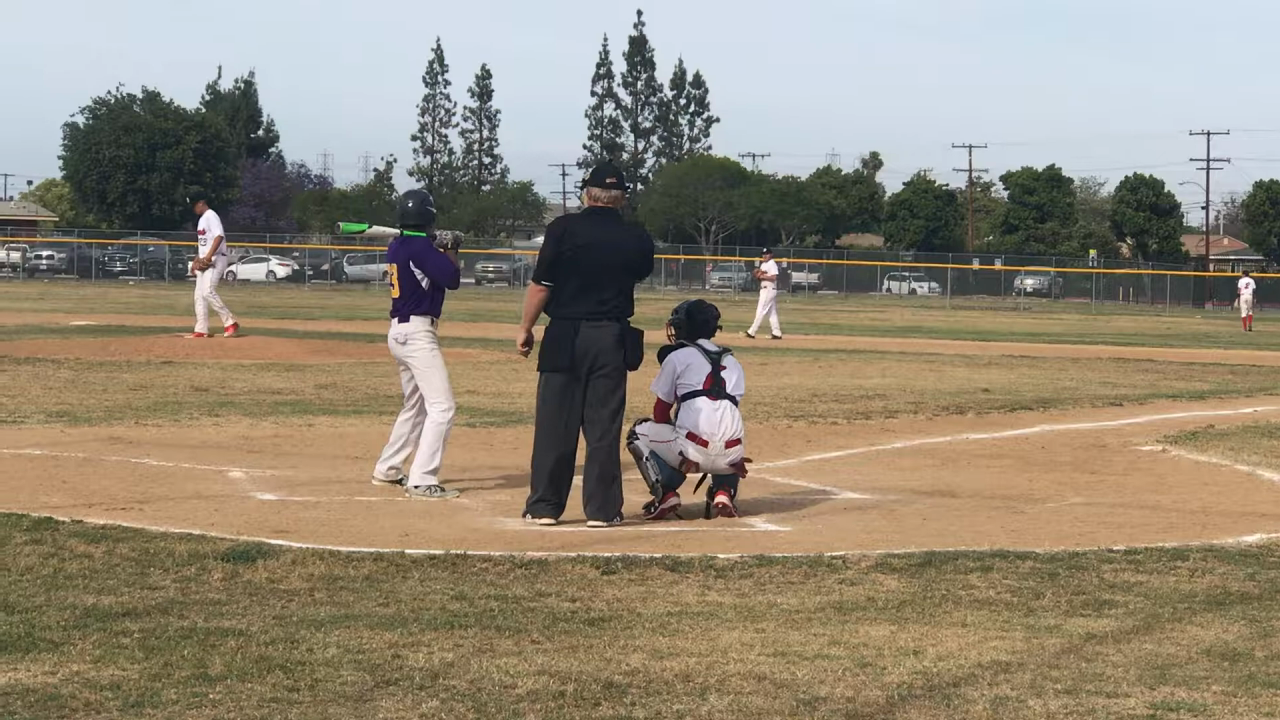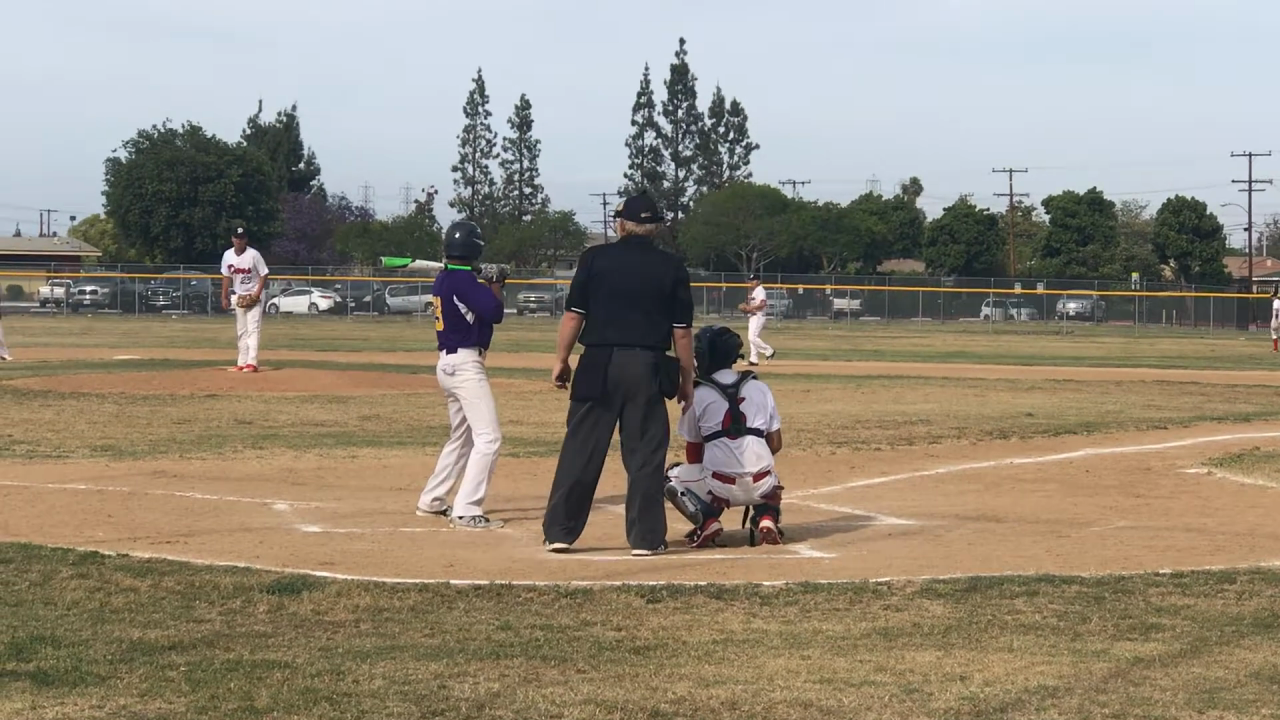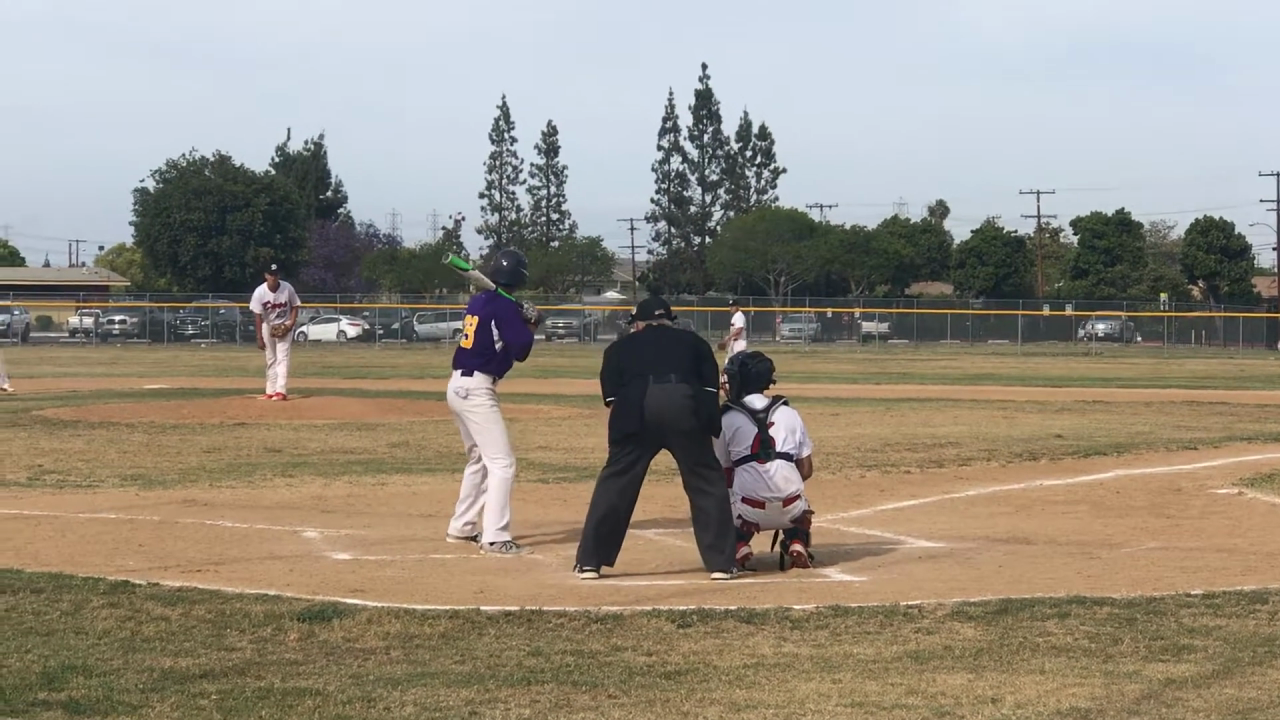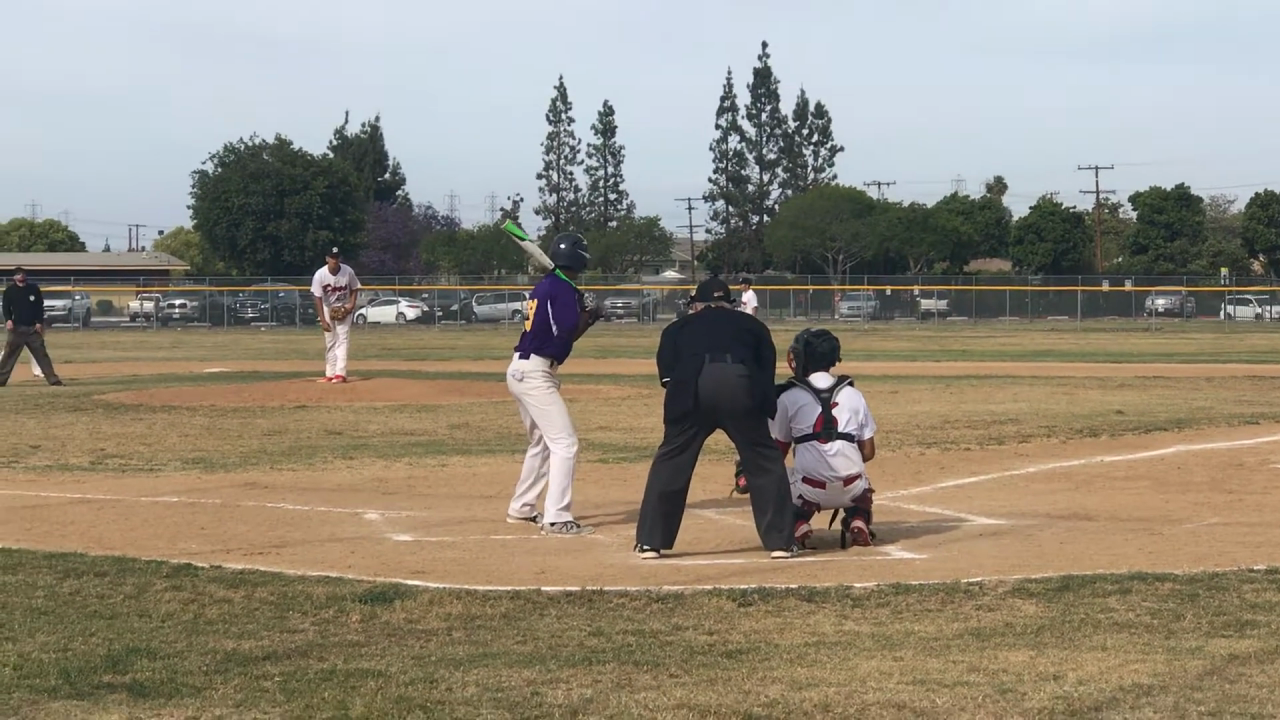
dt=1s
person 1, frame 1
left shoulder: (564, 228)
right shoulder: (638, 239)
left elbow: (541, 286)
left wrist: (525, 329)
left hip: (565, 336)
right hip: (612, 339)
left knee: (555, 423)
right knee: (605, 427)
left ankle: (544, 505)
right ankle: (602, 509)
person 1, frame 2
left shoulder: (596, 257)
right shoulder: (672, 267)
left elbow: (574, 315)
right elbow: (682, 331)
left wrist: (562, 360)
right wrist: (686, 379)
left hip: (599, 366)
right hip: (647, 368)
left knee: (581, 451)
right knee: (646, 456)
left ankle: (560, 531)
right ankle: (645, 537)
person 1, frame 3
left shoulder: (619, 347)
right shoulder: (693, 341)
left elbow: (614, 401)
right elbow: (710, 390)
left wrist: (620, 449)
left hip: (636, 406)
right hip: (686, 402)
left knee: (615, 481)
right knee: (708, 481)
left ankle: (589, 561)
right ankle: (721, 563)
person 1, frame 4
left shoulder: (677, 328)
right shoulder: (751, 324)
left elbow: (667, 375)
right elbow: (768, 369)
left wrist: (680, 409)
right wrist: (761, 408)
left hip: (692, 388)
right hip: (741, 384)
left knee: (670, 461)
right knee: (766, 461)
left ankle: (650, 542)
right ankle: (780, 542)
person 2, frame 1
left shoulder: (397, 246)
right shoulder: (420, 246)
right elbow: (452, 279)
left wrist: (438, 248)
right wrist: (451, 250)
left hip: (401, 331)
right hip: (417, 333)
left knee: (415, 406)
right knee: (441, 407)
left ankle: (386, 470)
right ankle: (422, 481)
person 2, frame 2
left shoulder: (443, 278)
right shoulder: (463, 279)
right elbow: (495, 313)
left wrist: (485, 283)
right wrist: (495, 284)
left hip: (450, 363)
right hip: (465, 364)
left knee: (462, 438)
right knee: (488, 438)
left ankle: (431, 501)
right ankle: (466, 511)
person 2, frame 3
left shoulder: (478, 301)
right shoulder: (505, 306)
right elbow: (520, 352)
left wrist: (521, 320)
right wrist: (531, 325)
left hip: (460, 386)
right hip: (477, 389)
left knee: (479, 460)
right knee: (502, 463)
left ankle: (461, 527)
right ankle: (495, 538)
person 2, frame 4
left shoulder: (544, 286)
right shoulder: (563, 289)
right elbow: (567, 333)
left wrist: (589, 319)
right wrist: (587, 313)
left hip: (523, 370)
right hip: (534, 373)
left knee: (542, 443)
right knee: (564, 443)
left ankle: (521, 508)
right ankle: (557, 519)
person 3, frame 1
left shoulder: (677, 356)
right shoulder: (733, 363)
left elbow: (660, 413)
left wrist: (675, 438)
left hip: (691, 449)
right hip: (728, 456)
left knee: (639, 433)
left ankle: (665, 494)
right ankle: (724, 492)
person 3, frame 2
left shoulder: (698, 395)
right shoulder: (760, 388)
left elbow: (693, 453)
right elbow: (775, 444)
left wrist: (706, 472)
left hip: (720, 488)
right hip: (760, 486)
left knee: (673, 477)
left ankle: (706, 521)
right ankle: (767, 518)
person 3, frame 3
left shoulder: (727, 420)
right shoulder: (790, 414)
left elbow: (724, 477)
right elbow: (806, 470)
left hip: (749, 512)
right hip: (790, 511)
left ankle: (737, 546)
right ankle: (797, 545)
person 3, frame 4
left shoulder: (789, 397)
right shoulder: (854, 395)
left elbow: (777, 451)
right elbow: (868, 452)
left hip: (810, 491)
right hip: (852, 490)
left ankle: (797, 524)
right ankle: (859, 522)
